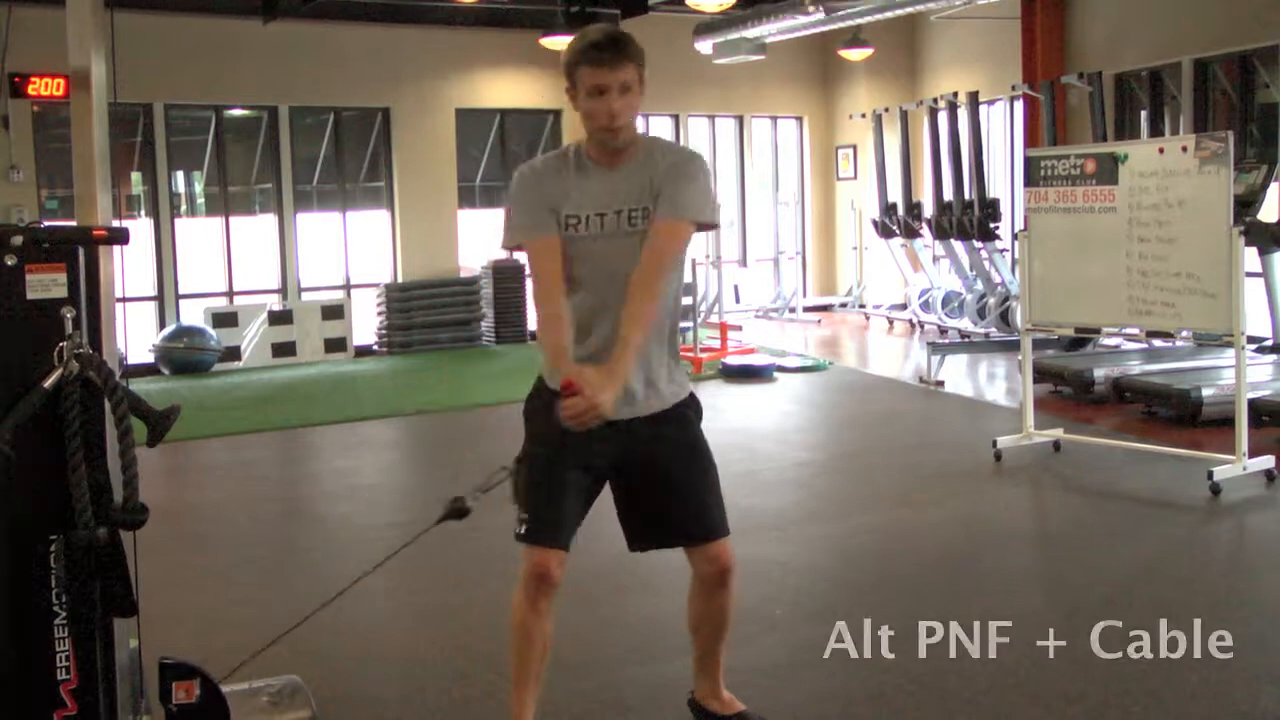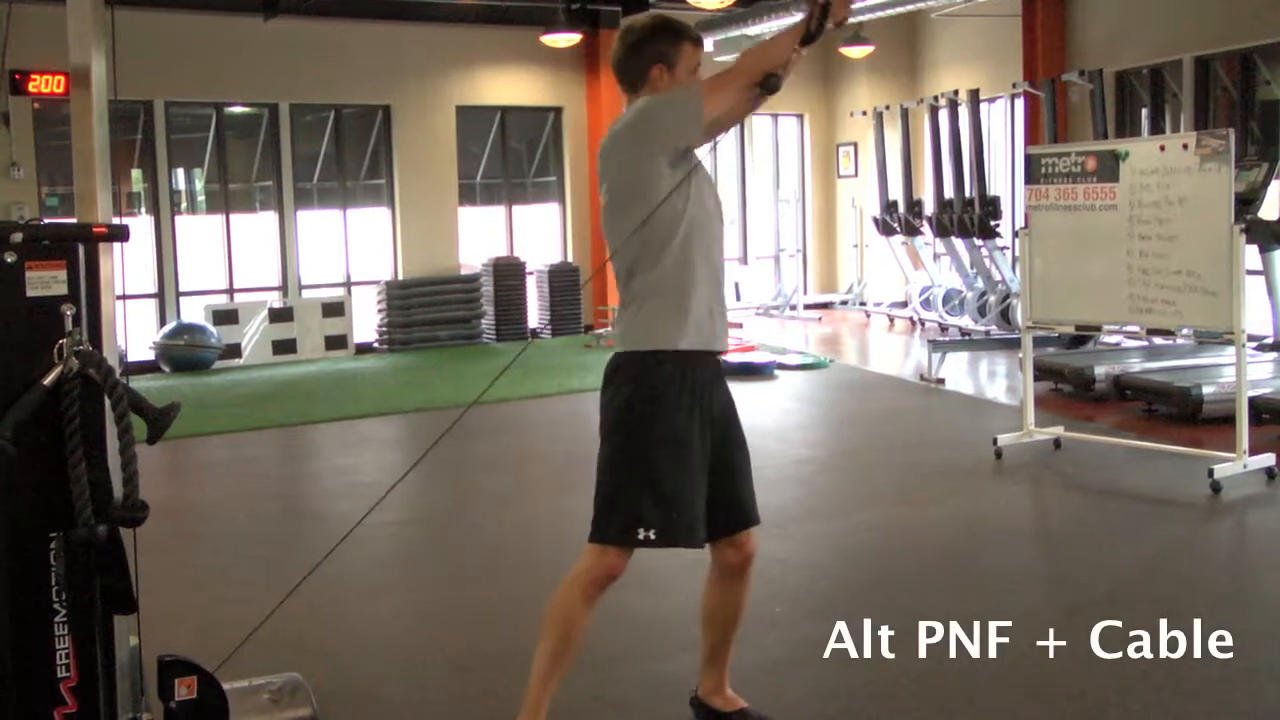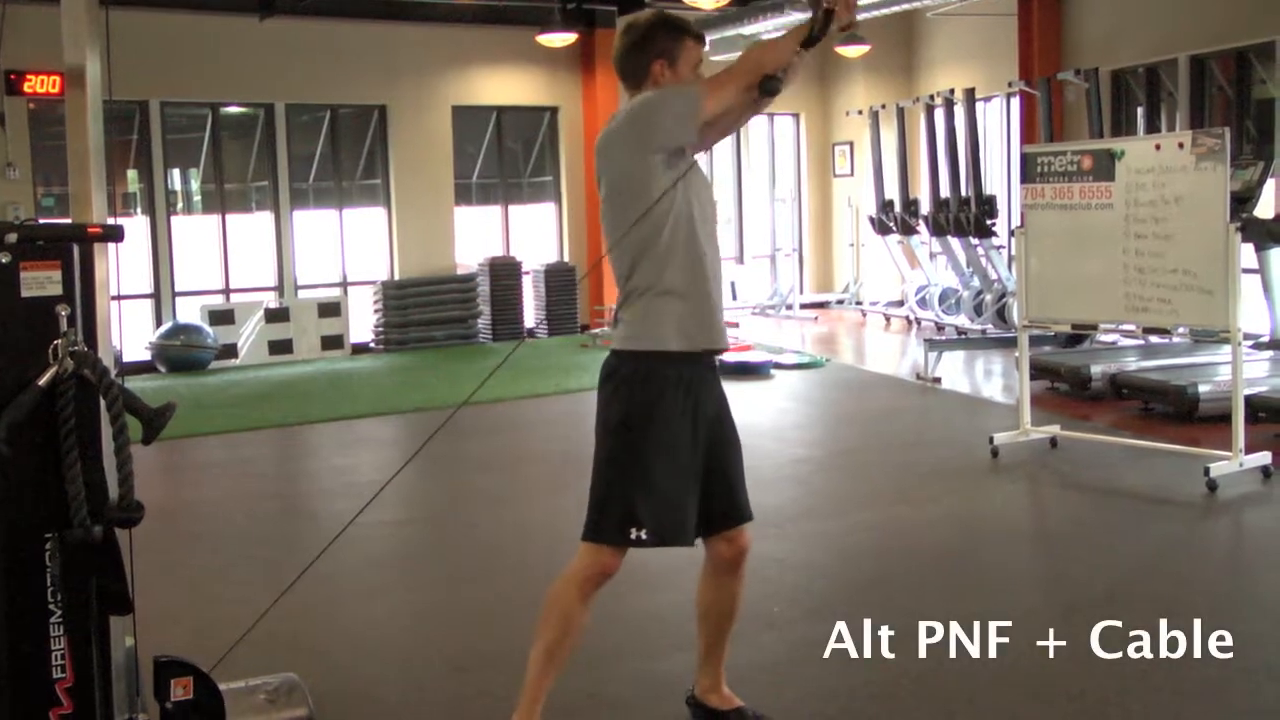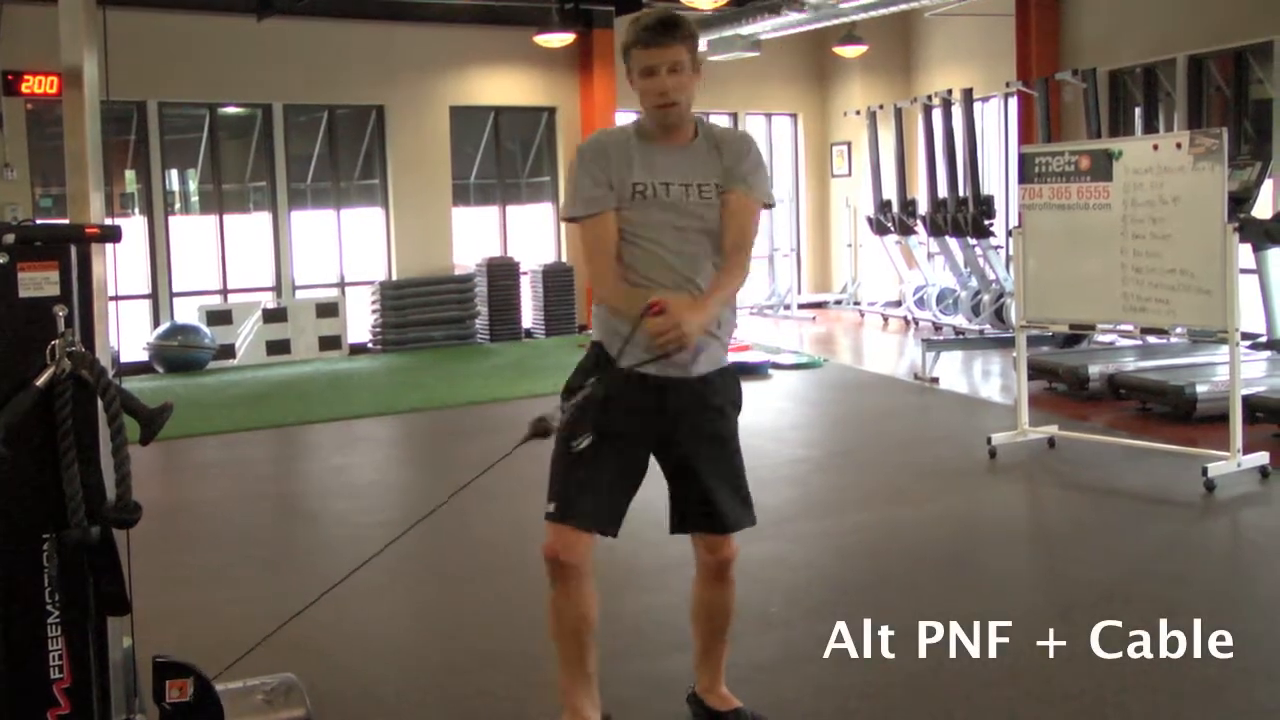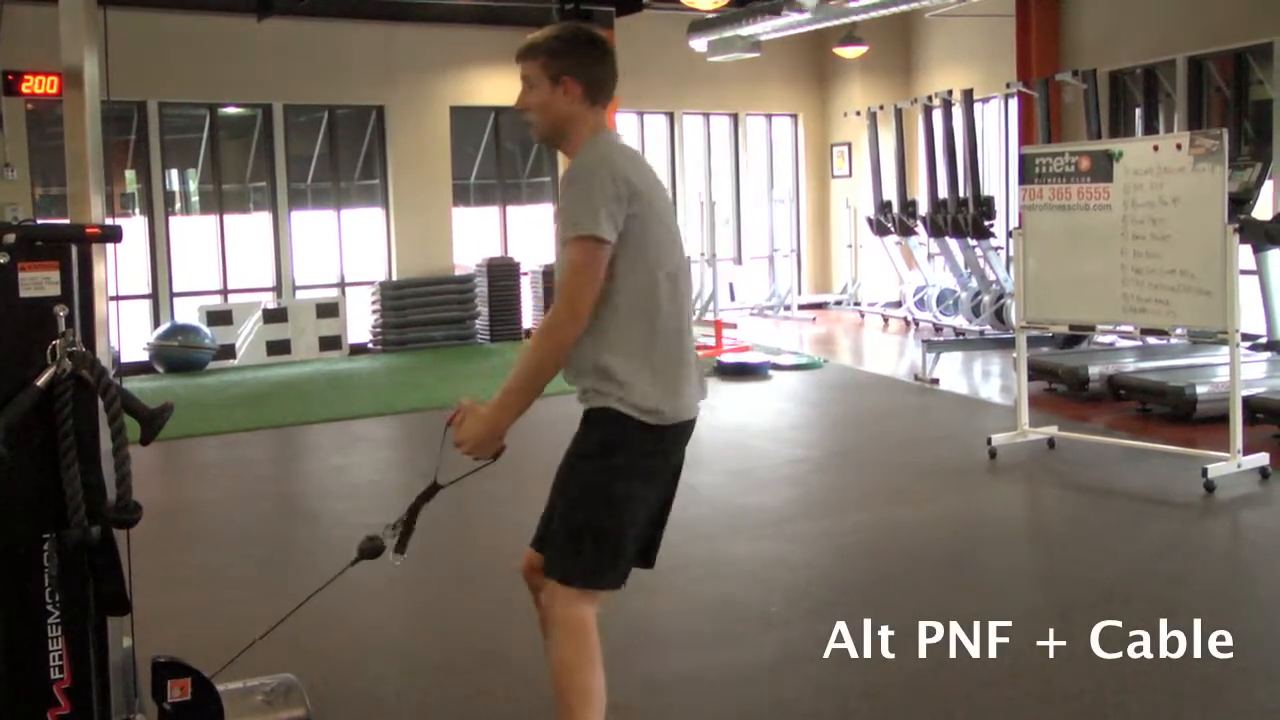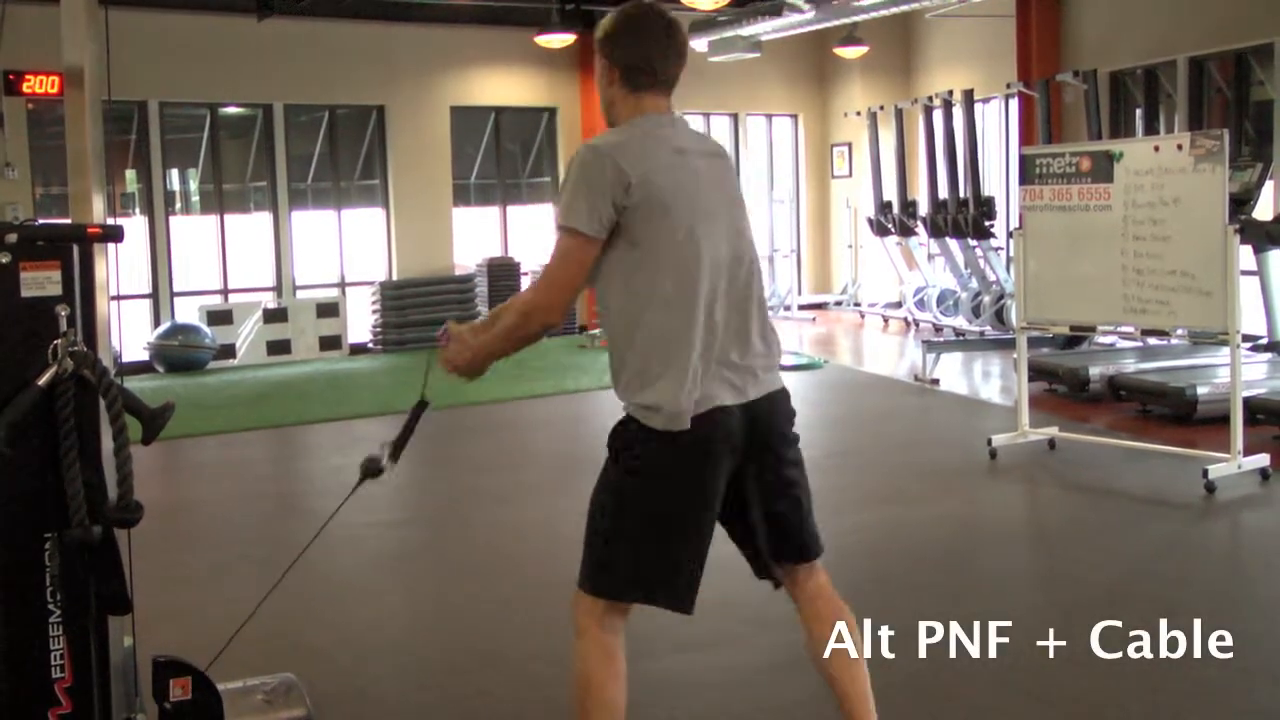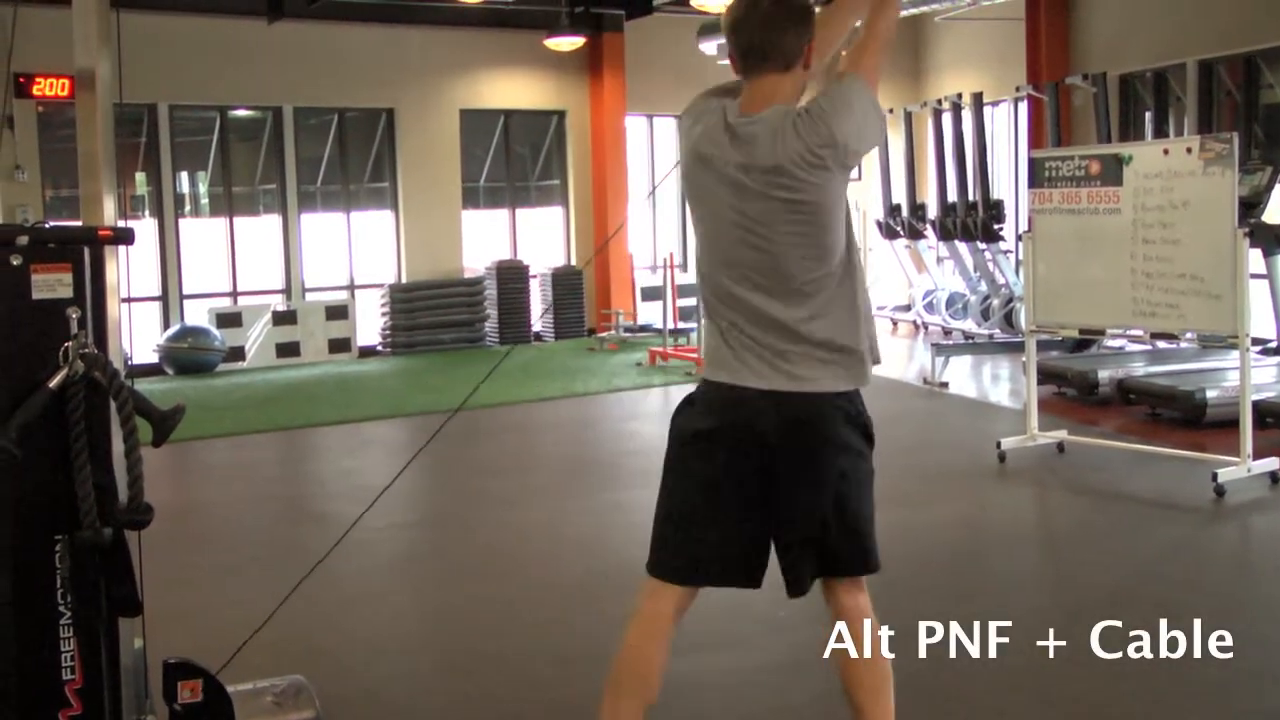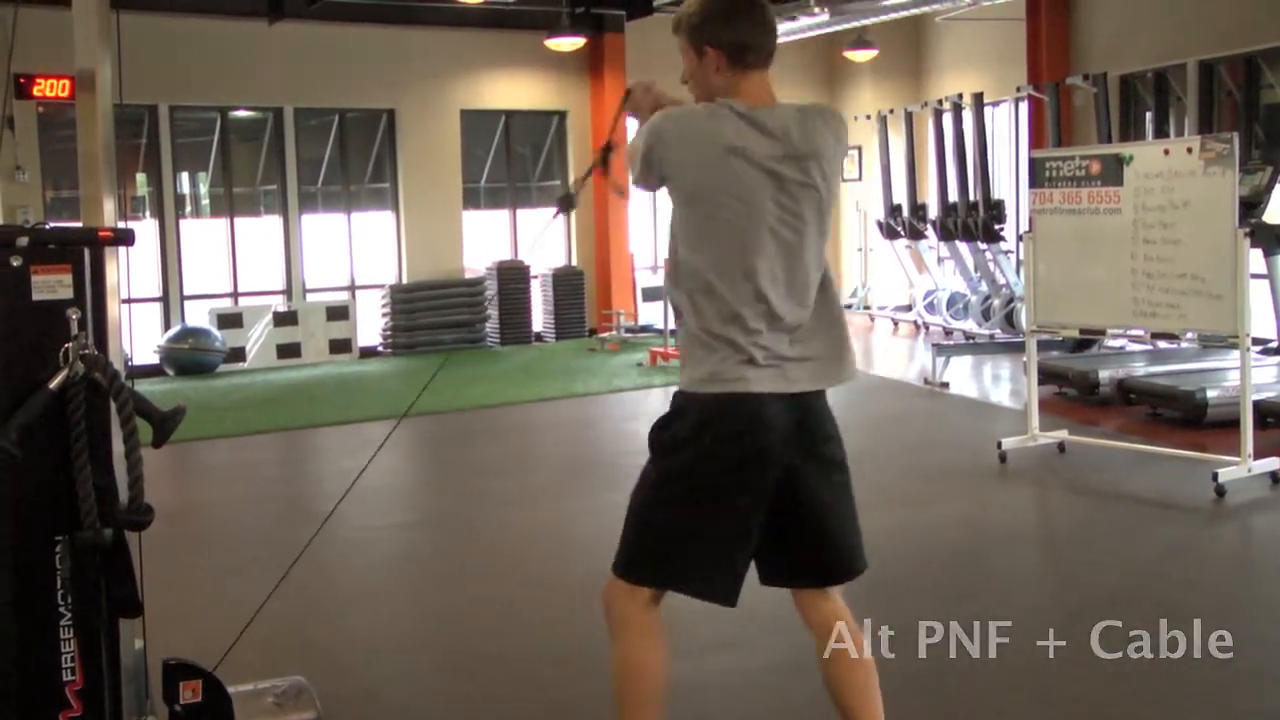
dt=0.5s
person 1, frame 1
left shoulder: (680, 168)
right shoulder: (538, 180)
left elbow: (652, 274)
right elbow: (550, 287)
left wrist: (616, 373)
right wrist: (570, 373)
left hip: (658, 404)
right hip: (568, 403)
left knee: (715, 561)
right knee: (542, 570)
person 1, frame 2
left shoulder: (666, 138)
right shoulder: (640, 129)
left elbow: (746, 92)
right elbow: (743, 74)
left hip: (700, 372)
right hip: (654, 375)
left knee: (737, 549)
right knee: (608, 557)
person 1, frame 3
left shoulder: (663, 138)
right shoulder: (636, 126)
left elbow: (746, 101)
right elbow: (747, 70)
left hip: (695, 371)
right hip: (651, 372)
left knee: (730, 544)
right knee: (601, 557)
person 1, frame 4
left shoulder: (734, 152)
right shoulder: (597, 157)
left elbow: (737, 252)
right elbow: (601, 268)
left wrist: (705, 309)
right wrist: (649, 317)
left hip: (702, 379)
right hip: (620, 372)
left knee: (719, 552)
right knee: (566, 550)
person 1, frame 5
left shoulder: (595, 171)
right shoulder: (606, 170)
left elbow: (570, 320)
right elbow: (567, 318)
left wrist: (499, 417)
right wrist: (497, 406)
left hip: (637, 415)
right hip: (625, 407)
left knee: (568, 596)
right knee: (539, 571)
person 1, frame 6
left shoulder: (606, 157)
right shoulder: (711, 152)
left elbow: (554, 301)
left wrist: (477, 347)
right wrist: (501, 325)
left hip: (676, 417)
right hip: (760, 402)
left knee: (599, 614)
right knee: (805, 577)
person 1, frame 7
left shoulder: (699, 127)
right shoulder: (824, 133)
left elbow: (755, 89)
left hip: (726, 401)
right hip: (825, 402)
left knee: (663, 596)
right knee: (850, 597)
person 1, frame 8
left shoulder: (678, 133)
right shoulder: (825, 133)
left elbow: (642, 170)
left hip: (720, 404)
right hip: (804, 402)
left knee: (629, 597)
right knee: (822, 603)
